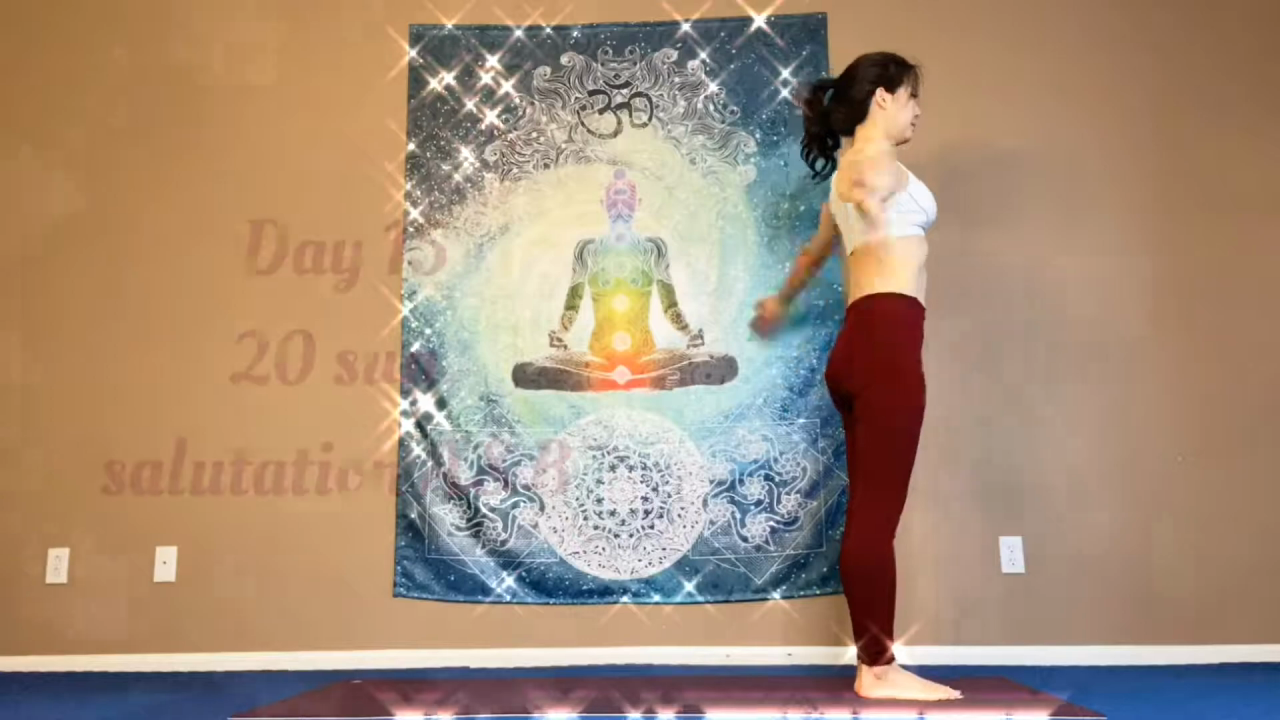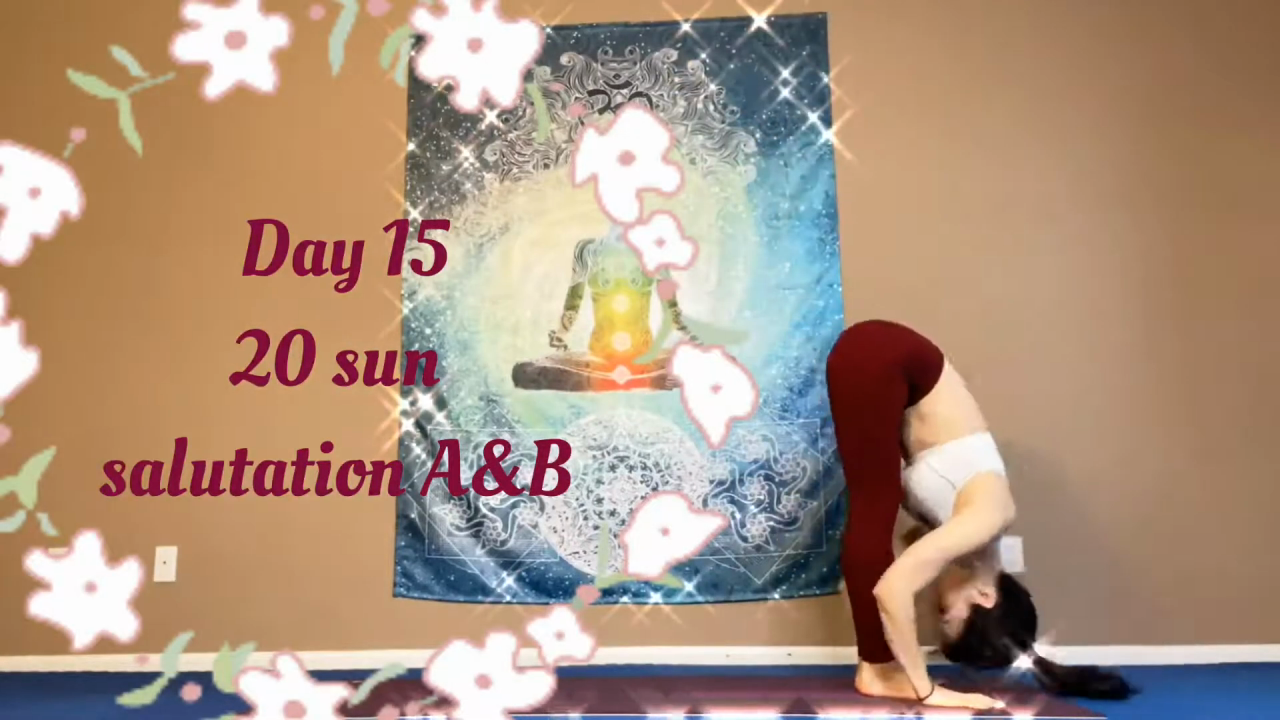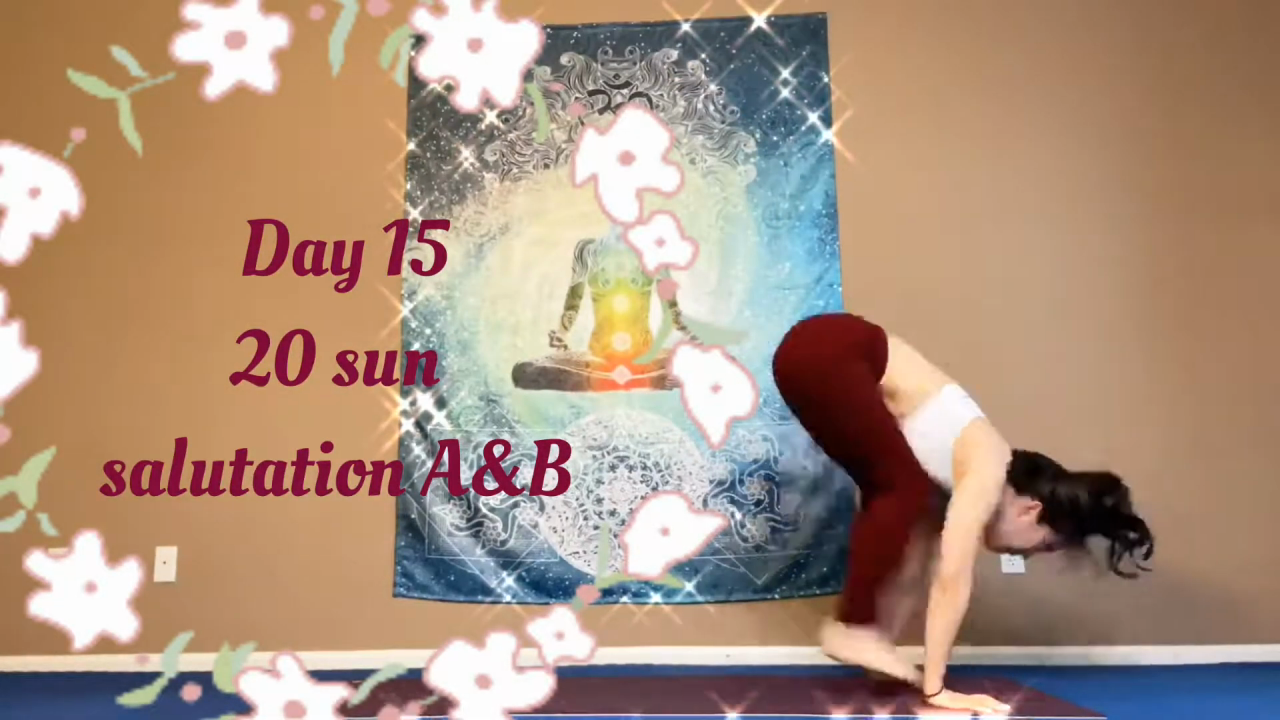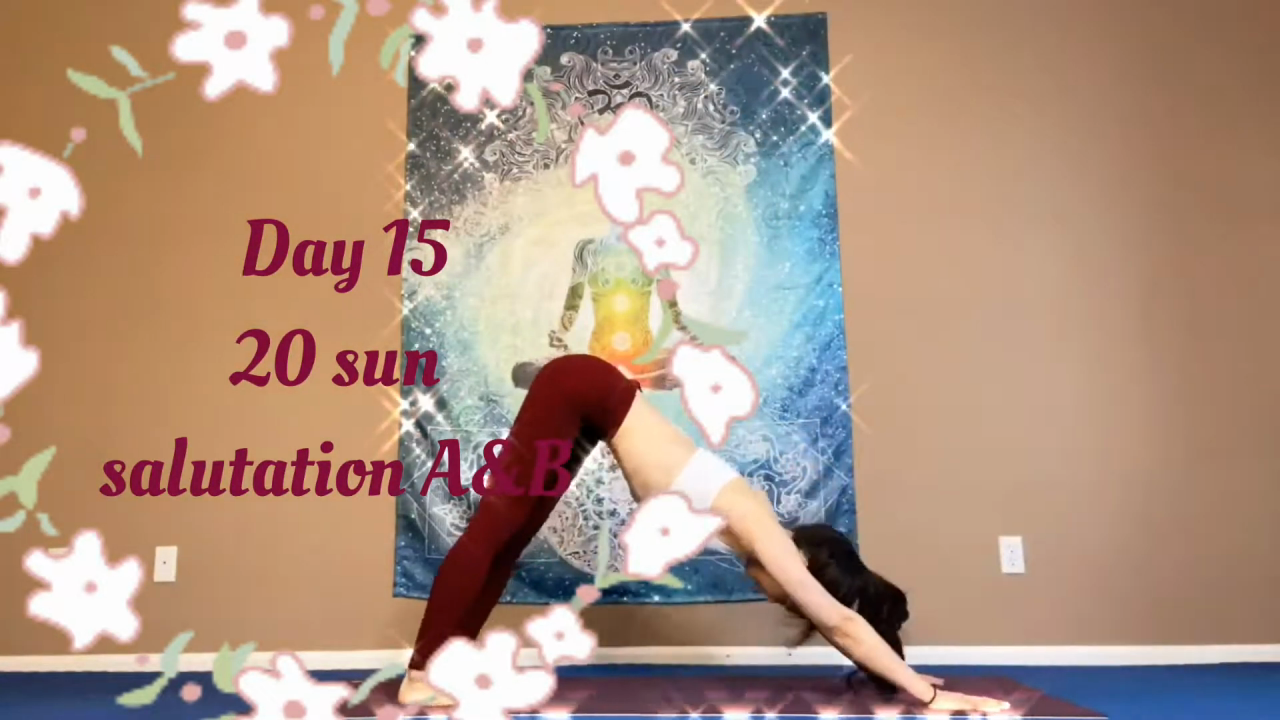
dt=1s
person 1, frame 1
left shoulder: (854, 167)
right shoulder: (875, 157)
left elbow: (819, 247)
left wrist: (782, 299)
left hip: (865, 349)
right hip: (885, 343)
left knee: (870, 515)
right knee: (877, 516)
left ankle: (876, 662)
right ankle: (877, 668)
person 1, frame 2
right shoulder: (990, 514)
right elbow: (891, 589)
left hip: (884, 354)
right hip: (878, 353)
left knee: (874, 515)
right knee: (875, 515)
left ankle: (878, 667)
right ankle: (877, 670)
person 1, frame 3
left shoulder: (978, 476)
right shoulder: (987, 475)
left elbow: (920, 553)
right elbow: (952, 578)
left wrist: (890, 635)
right wrist: (933, 686)
right ankle: (853, 628)
person 1, frame 4
left shoulder: (764, 539)
right shoulder: (759, 533)
left elbow: (835, 622)
right elbow: (840, 623)
left hip: (593, 401)
right hip: (577, 393)
left knee: (509, 536)
right knee: (495, 531)
person 2, frame 1
left shoulder: (654, 249)
right shoulder: (587, 251)
left elbow: (671, 305)
right elbow: (572, 304)
left wrist: (691, 336)
right wrist: (560, 335)
left hip: (647, 359)
right hip: (598, 359)
left knee: (725, 366)
right knee: (524, 372)
person 2, frame 2
right shoulder: (588, 250)
left elbow: (669, 303)
right elbow: (572, 303)
left wrist: (686, 336)
right wrist: (560, 335)
left hip: (645, 358)
right hip: (599, 358)
right knee: (524, 372)
person 2, frame 3
right shoulder: (588, 250)
left elbow: (670, 303)
right elbow: (572, 304)
right wrist: (560, 336)
left hip: (645, 358)
right hip: (598, 359)
right knee: (524, 372)
person 2, frame 4
right shoulder: (588, 250)
left elbow: (670, 302)
right elbow: (572, 304)
left wrist: (686, 334)
right wrist: (560, 336)
left hip: (646, 357)
right hip: (599, 355)
